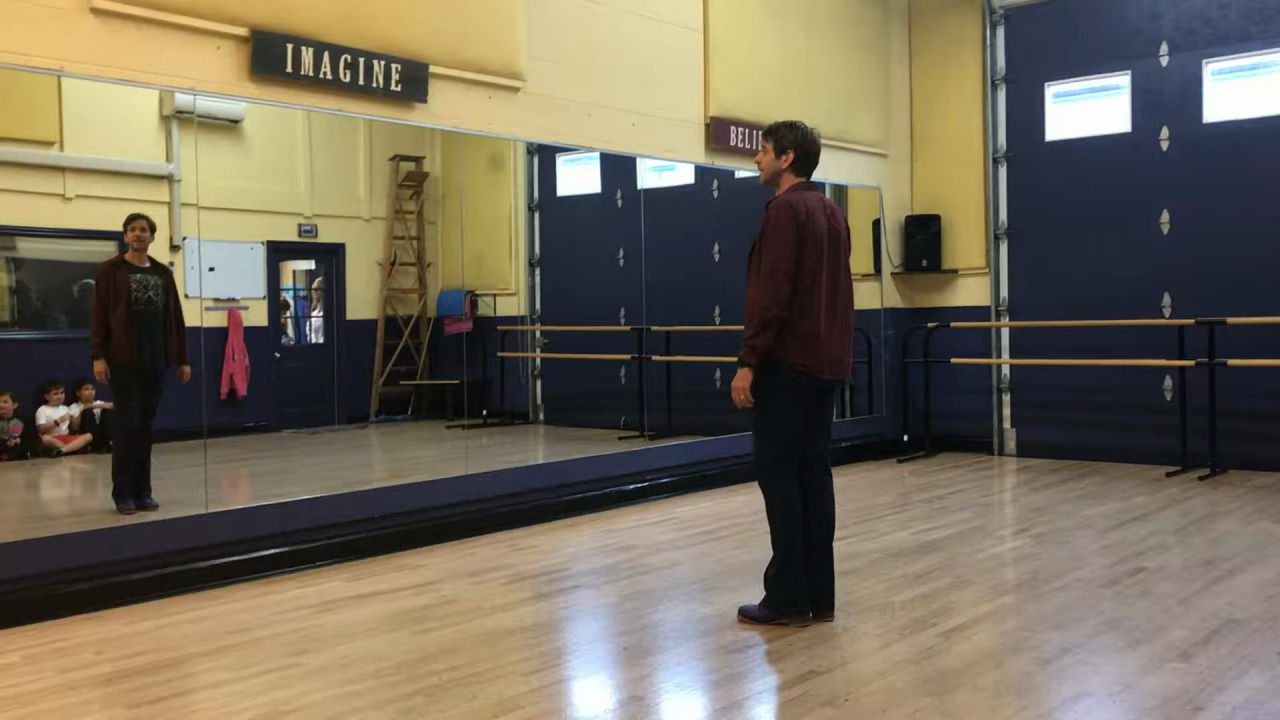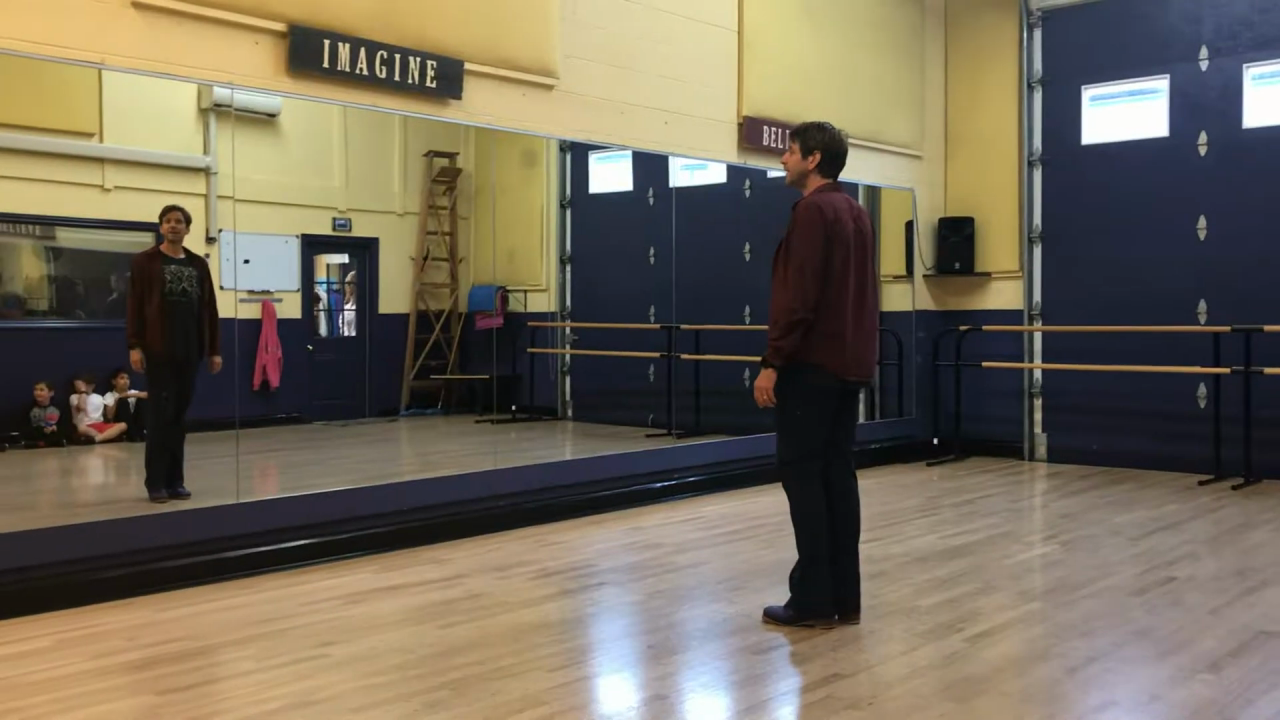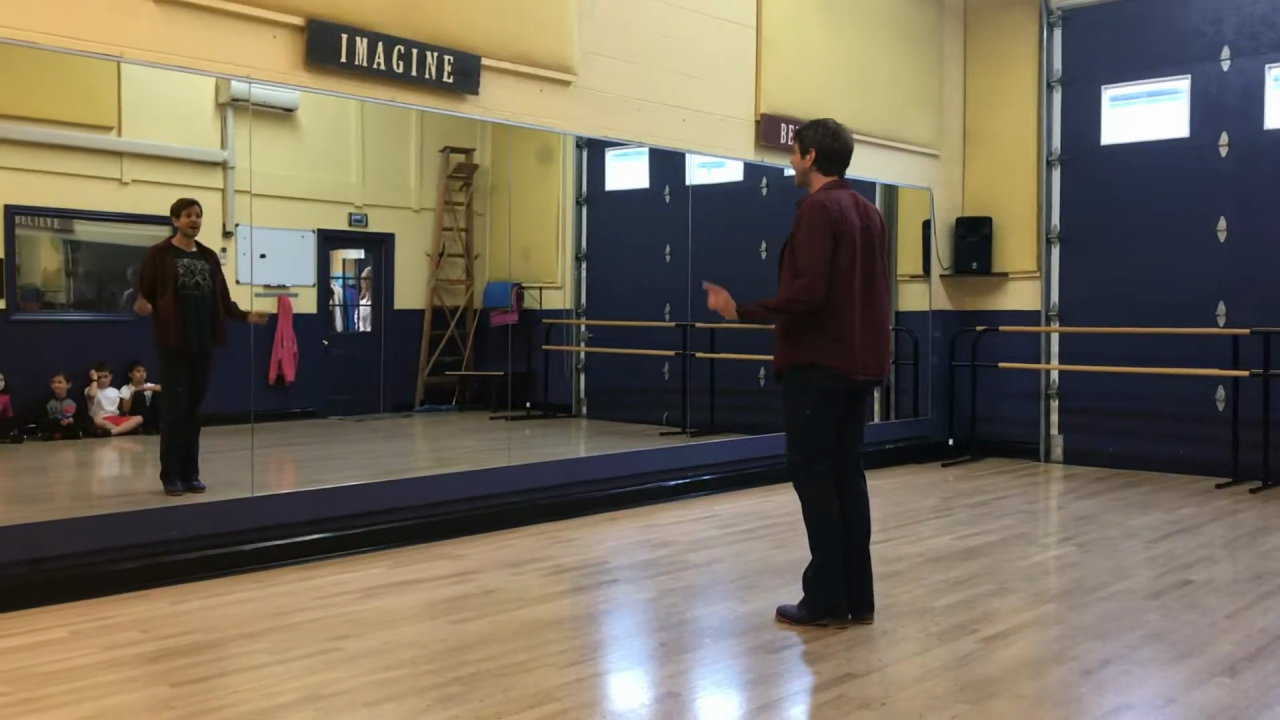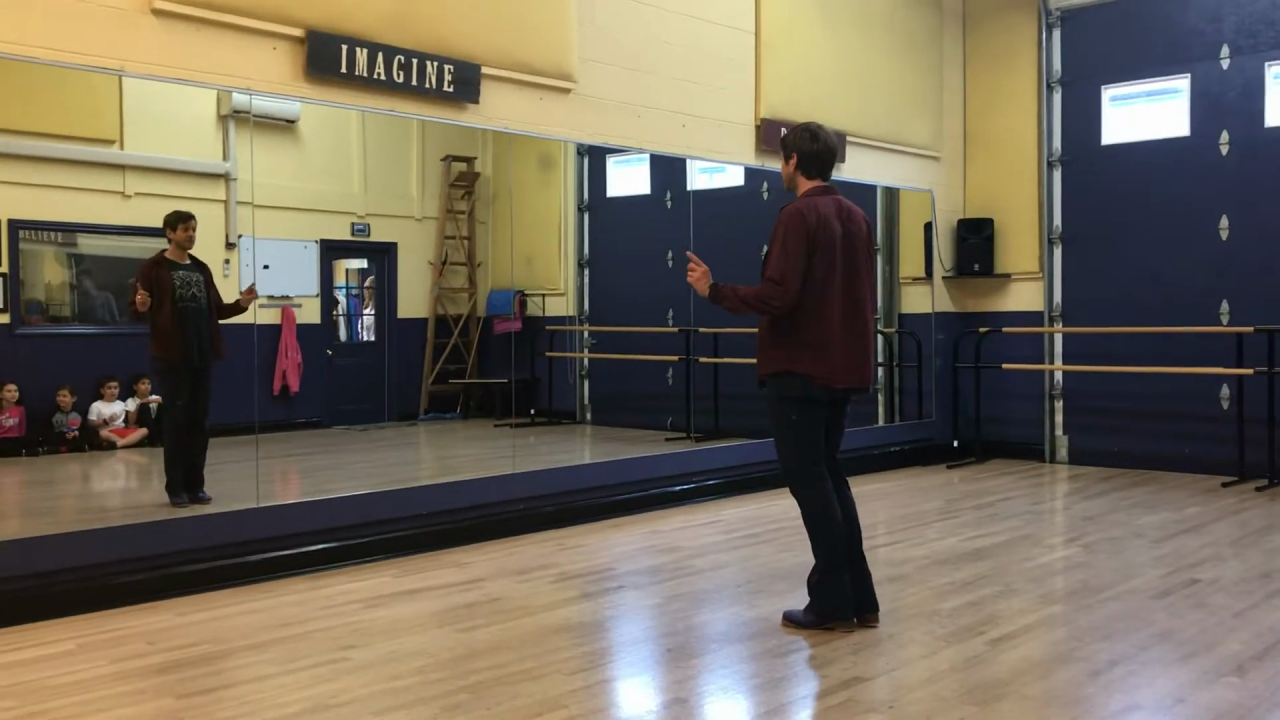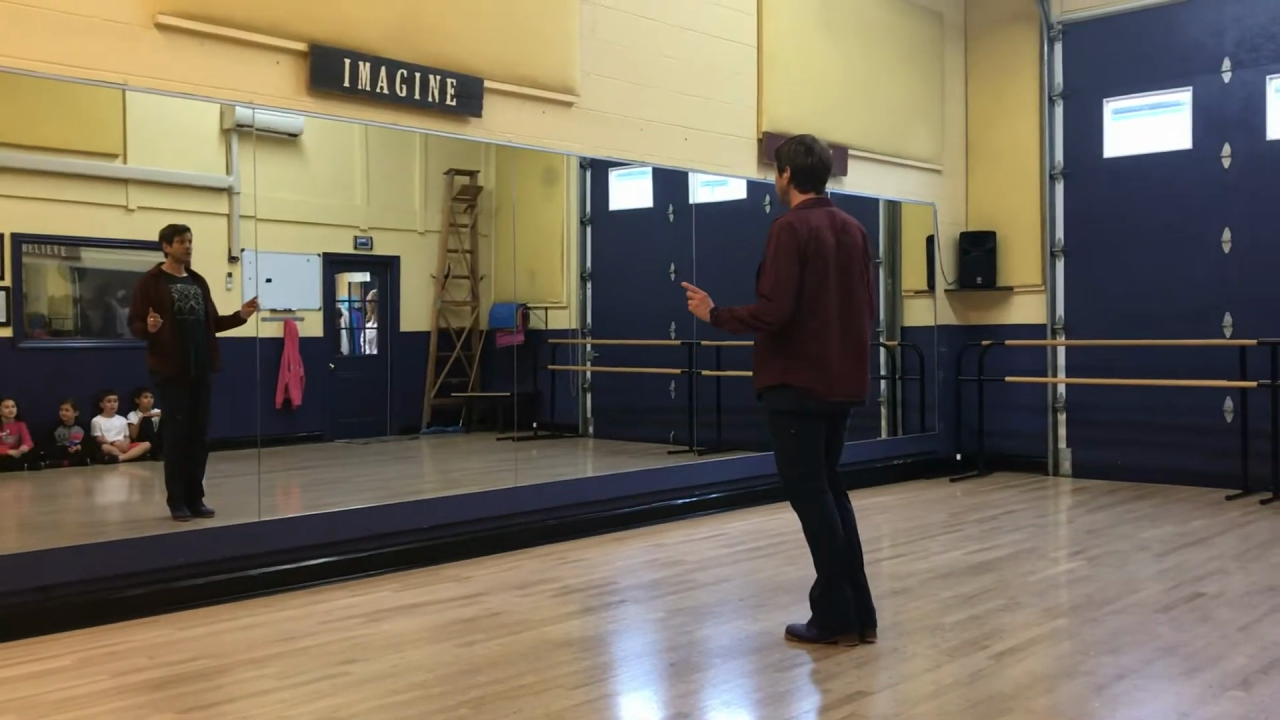
dt=0.7s
person 1, frame 1
left shoulder: (785, 209)
right shoulder: (833, 213)
left elbow: (772, 294)
left wrist: (748, 362)
left hip: (787, 364)
right hip: (825, 364)
left knee: (778, 473)
right knee: (814, 473)
left ankle: (788, 597)
right ankle: (819, 595)
person 1, frame 2
left shoulder: (812, 210)
right shoulder: (857, 214)
left elbow: (798, 297)
left wrist: (772, 363)
left hip: (812, 366)
right hip: (849, 365)
left knee: (802, 475)
right knee: (838, 475)
left ankle: (813, 600)
right ankle: (845, 597)
person 1, frame 3
left shoulder: (817, 208)
right shoulder: (868, 212)
left elbow: (804, 292)
left wrist: (741, 310)
left hip: (817, 364)
right hip: (860, 364)
left knee: (812, 475)
right knee: (847, 474)
left ankle: (826, 599)
right ankle: (857, 597)
person 1, frame 4
left shoulder: (799, 216)
right shoulder: (856, 217)
left elbow: (778, 295)
left wrist: (713, 290)
left hip: (798, 370)
right hip: (844, 369)
left knee: (808, 481)
right knee: (828, 475)
left ankle: (833, 603)
right ankle: (859, 597)
person 1, frame 5
left shoulder: (791, 228)
right shoulder: (853, 229)
left elbow: (773, 311)
right elbow: (865, 308)
left wrist: (714, 315)
left hip: (796, 384)
right hip: (840, 382)
left knee: (809, 495)
right knee: (829, 489)
left ankle: (835, 617)
right ankle: (857, 613)
person 2, frame 1
left shoulder: (163, 273)
right shoulder: (111, 270)
left elbow: (175, 318)
right elbow: (99, 316)
left wrist: (182, 359)
right wrist: (98, 356)
left hip: (155, 361)
right hip: (123, 361)
left knee: (145, 426)
right knee: (126, 424)
left ankle: (142, 491)
right ankle: (123, 493)
person 2, frame 2
left shoulder: (198, 265)
right shoulder: (145, 262)
left elbow: (209, 310)
right elbow: (135, 307)
left wrist: (214, 350)
right wrist: (135, 345)
left hip: (190, 351)
right hip: (158, 351)
left knee: (179, 415)
right knee: (160, 415)
left ankle: (175, 480)
right ankle: (156, 482)
person 2, frame 3
left shoulder: (209, 257)
right shoulder: (159, 255)
left elbow: (222, 299)
right elbow: (146, 293)
left wrist: (245, 317)
right wrist: (145, 307)
left hip: (204, 344)
right hip: (172, 344)
left knee: (194, 408)
right knee: (175, 407)
left ankle: (190, 473)
right ankle: (171, 475)
person 2, frame 4
left shoulder: (201, 269)
right shoulder: (154, 268)
left elbow: (216, 310)
right elbow: (140, 313)
left wrist: (241, 304)
right wrist: (141, 308)
left hip: (202, 356)
right hip: (171, 357)
left knee: (199, 421)
right knee: (176, 420)
left ankle: (195, 484)
right ankle: (176, 487)
person 2, frame 5
left shoulder: (198, 282)
right shoulder: (151, 282)
left elbow: (212, 323)
right elbow: (134, 324)
left wrist: (240, 316)
right wrist: (148, 328)
left hip: (201, 369)
right hip: (170, 371)
left knee: (198, 435)
right knee: (176, 434)
left ankle: (195, 498)
right ankle: (177, 501)
